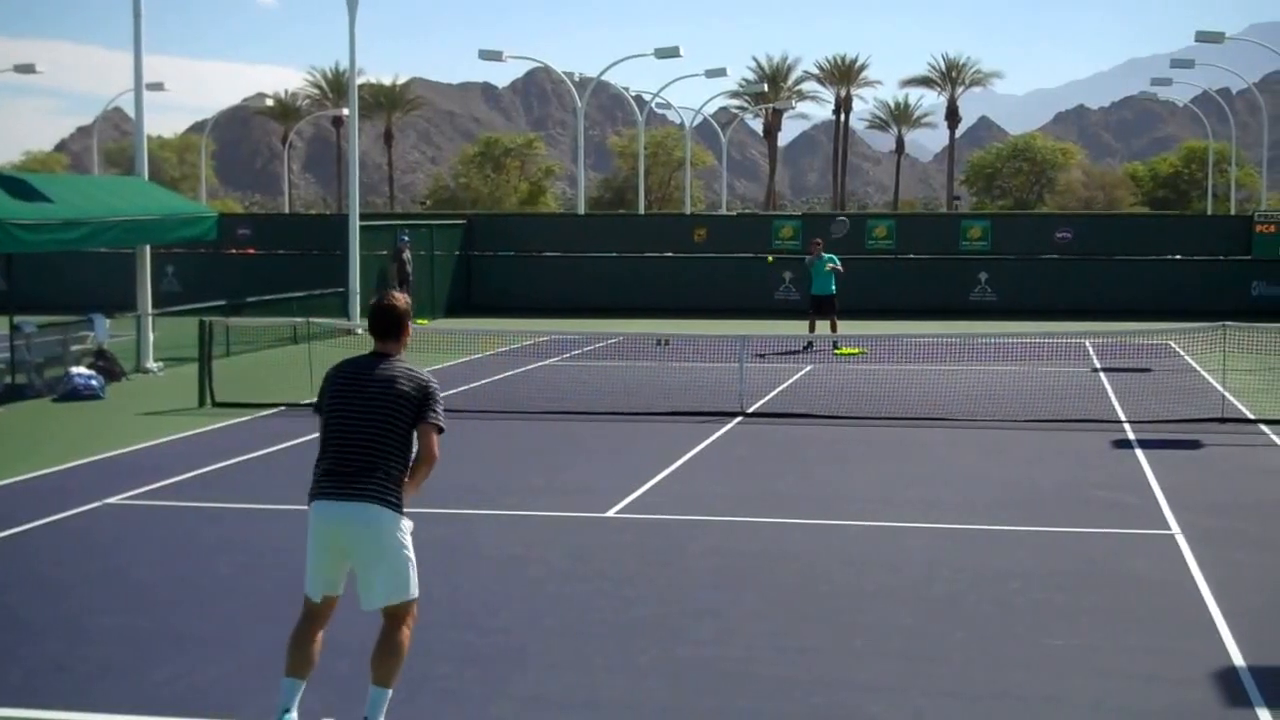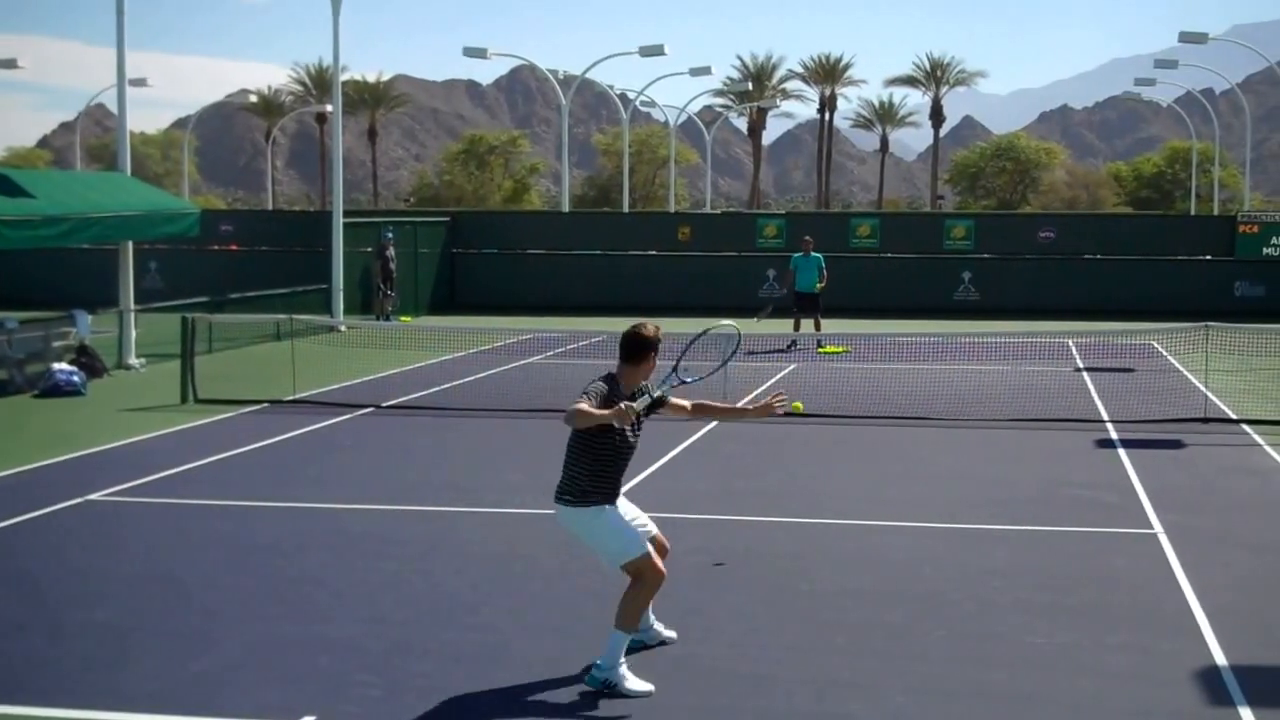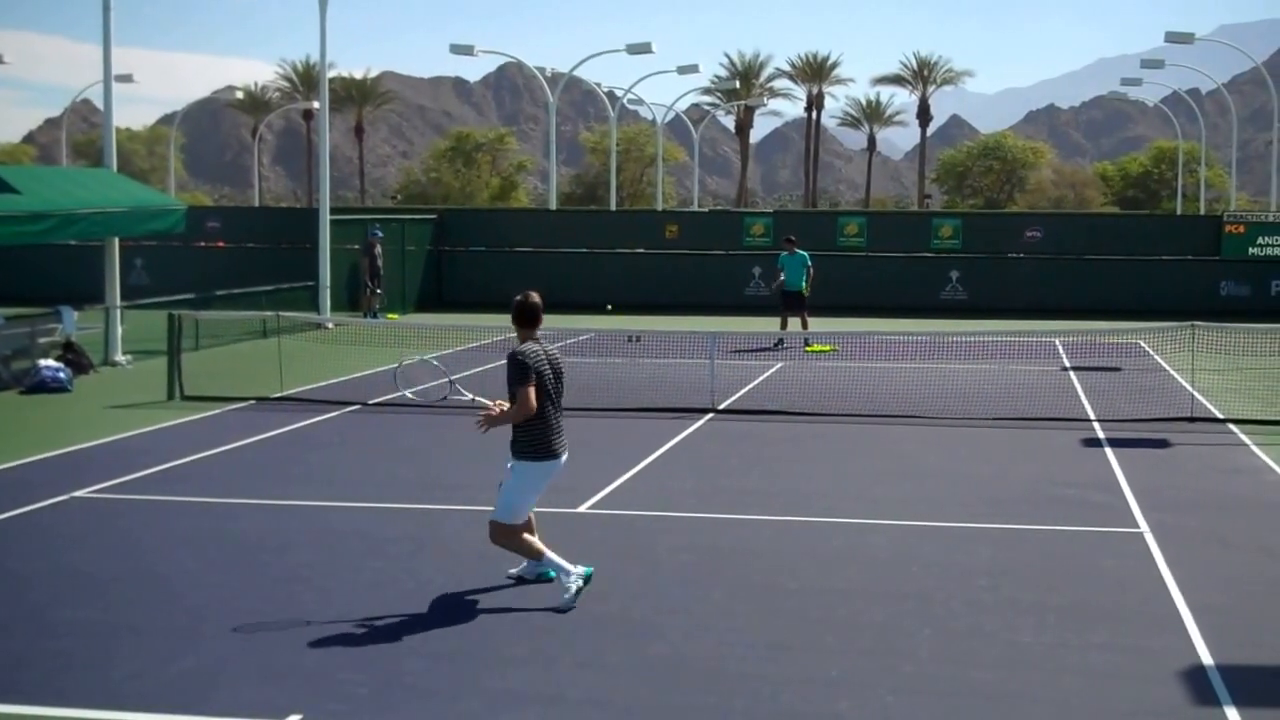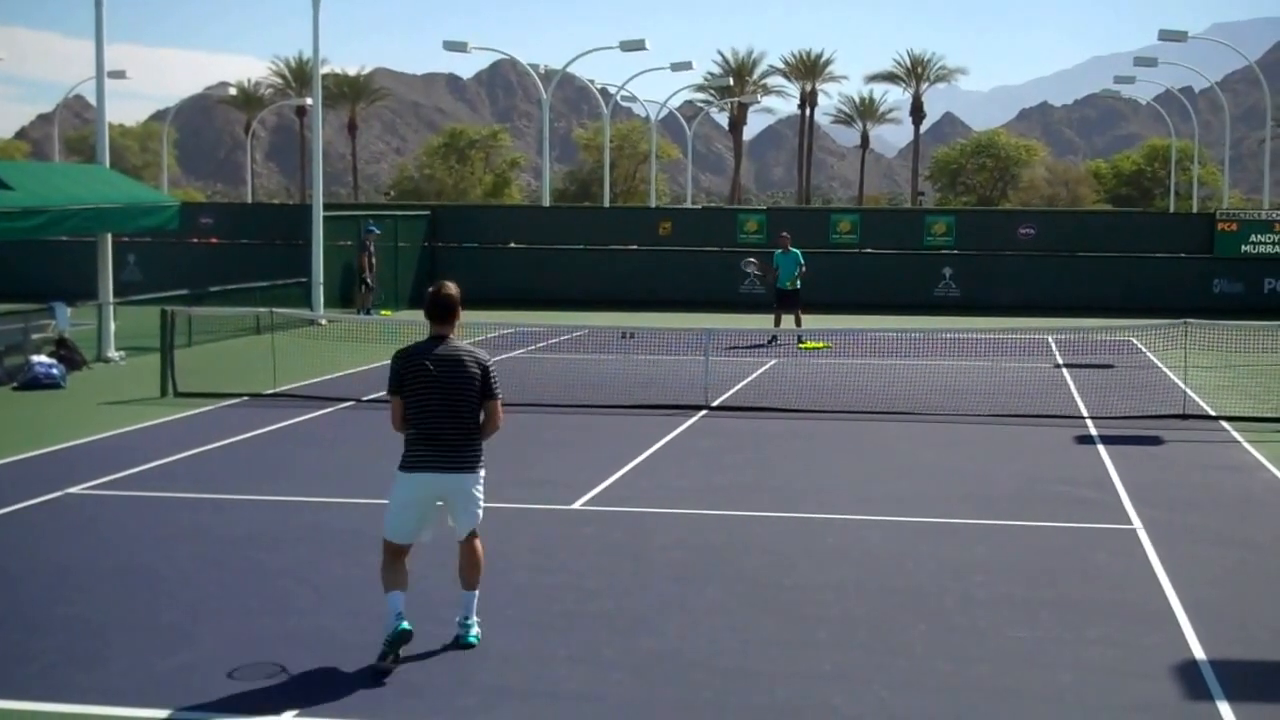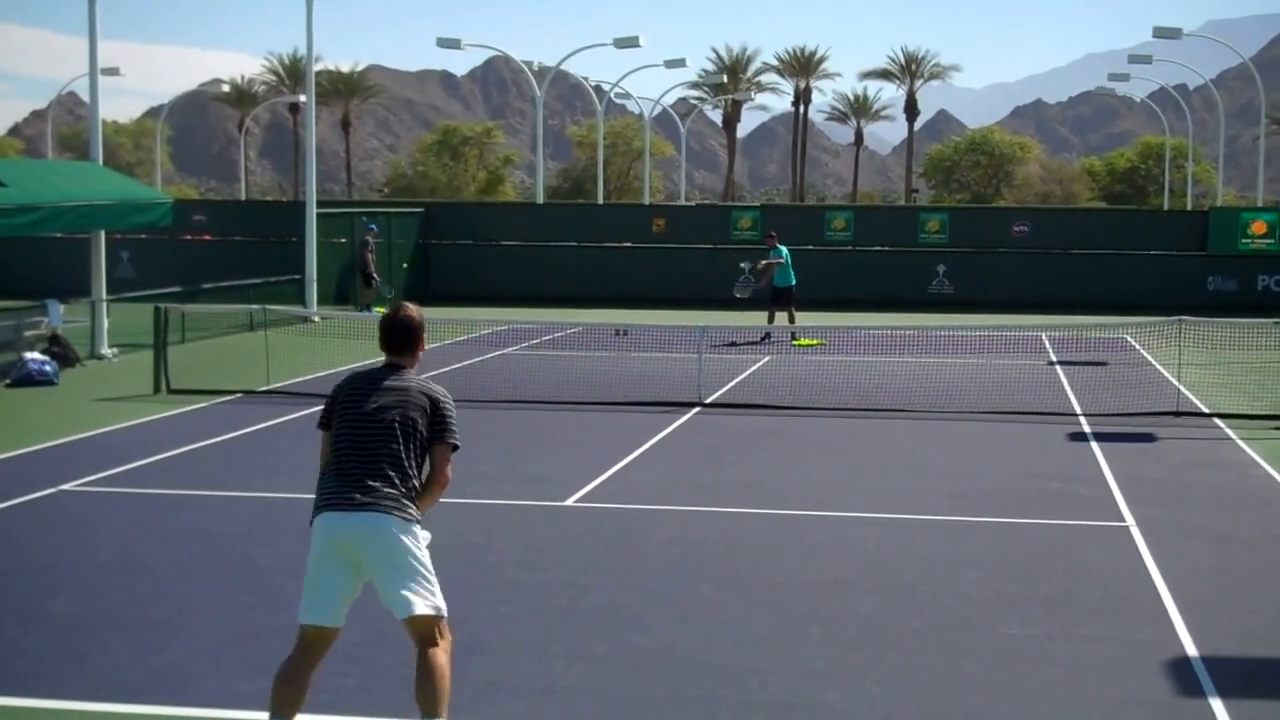
dt=1s
person 1, frame 1
left shoulder: (337, 375)
right shoulder: (422, 383)
right elbow: (429, 453)
left hip: (325, 506)
right hip: (379, 513)
left knee: (314, 614)
right knee: (399, 617)
person 1, frame 2
left shoulder: (640, 393)
right shoulder: (600, 392)
left elbow: (691, 409)
right elbow: (572, 416)
left wrist: (750, 411)
right wrist: (609, 416)
left hip: (603, 501)
right hip: (584, 506)
left knee: (658, 550)
right knee: (650, 572)
left ankle: (642, 627)
right ankle: (609, 668)
person 1, frame 3
left shoulder: (519, 355)
right shoulder: (551, 354)
left elbow: (528, 408)
left wrist: (497, 418)
right wrist: (508, 410)
left hip: (534, 457)
right hip: (553, 450)
left knee: (501, 532)
right knee: (509, 493)
left ankle: (570, 573)
right ankle: (537, 564)
person 1, frame 4
left shoulder: (405, 358)
right shoulder: (479, 359)
left elbow: (398, 421)
right elbow: (494, 422)
left hip: (416, 470)
right hip: (466, 470)
left knee: (394, 553)
right knee: (469, 540)
left ankle: (397, 620)
right ankle: (468, 621)
person 1, frame 5
left shoulder: (346, 386)
right shoulder: (435, 397)
left elbow: (326, 461)
right elbow: (440, 475)
left hip: (331, 520)
right hip: (390, 523)
left knee: (309, 646)
right knee: (433, 638)
